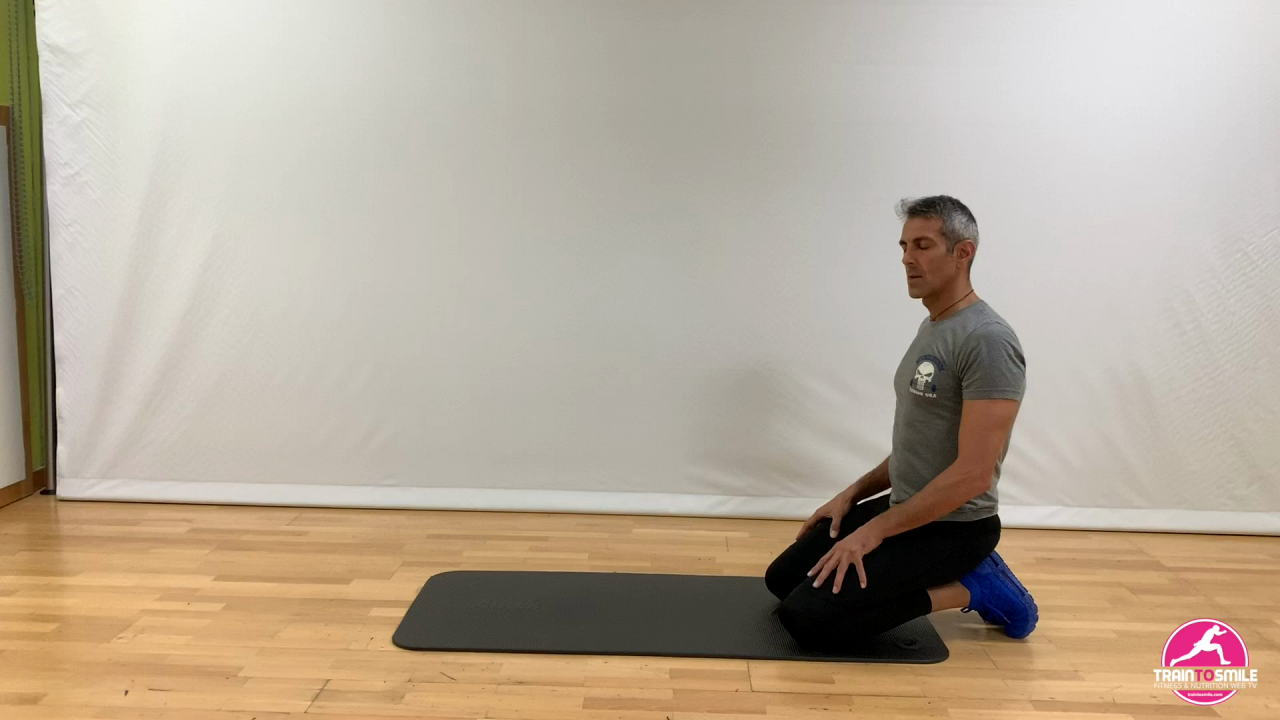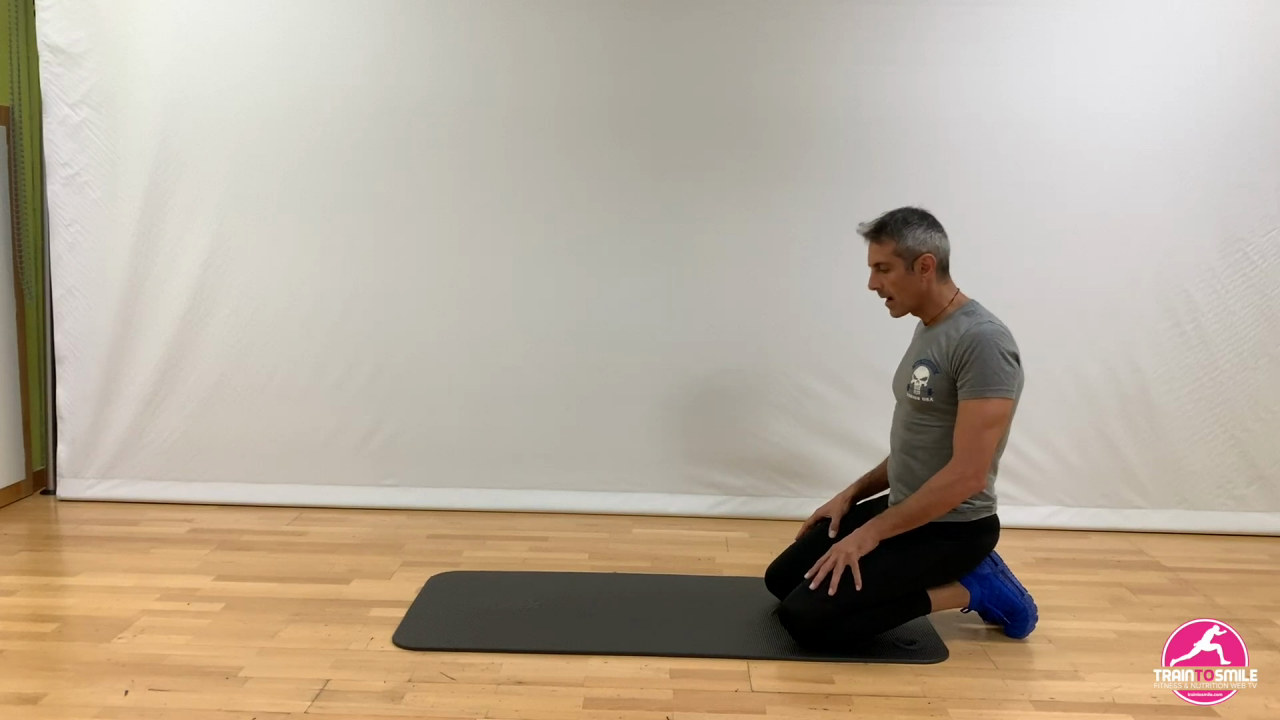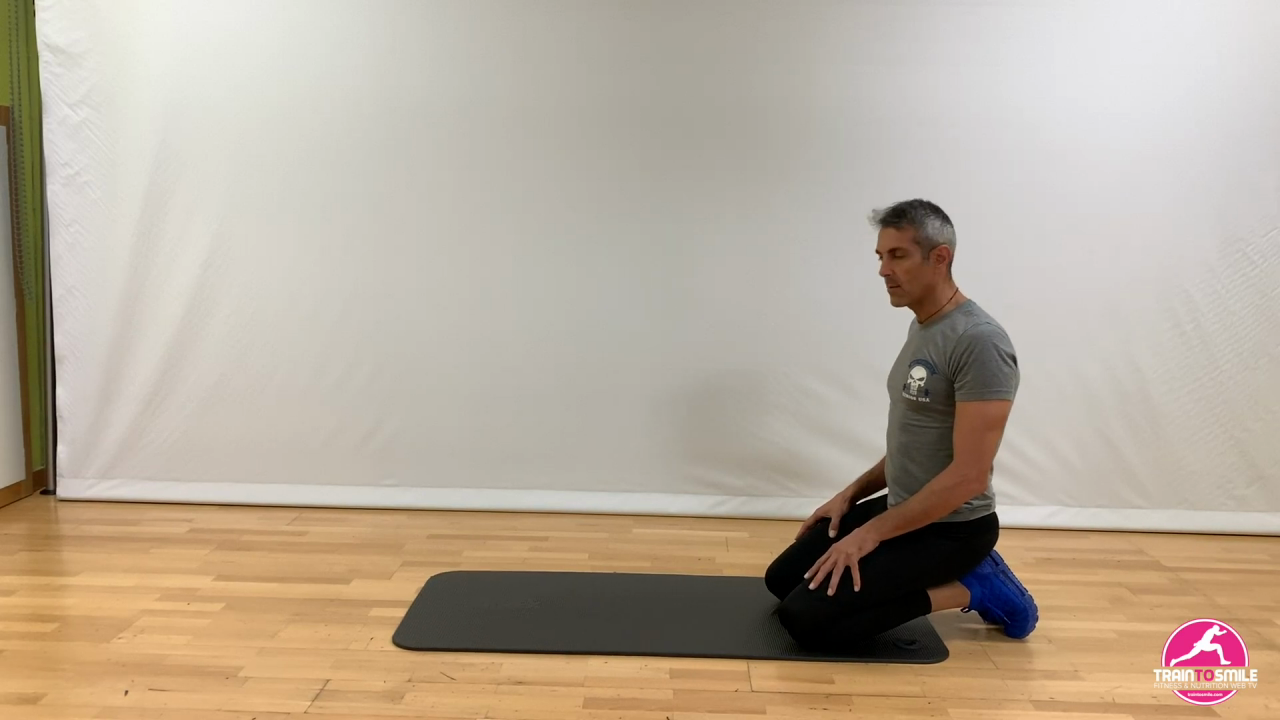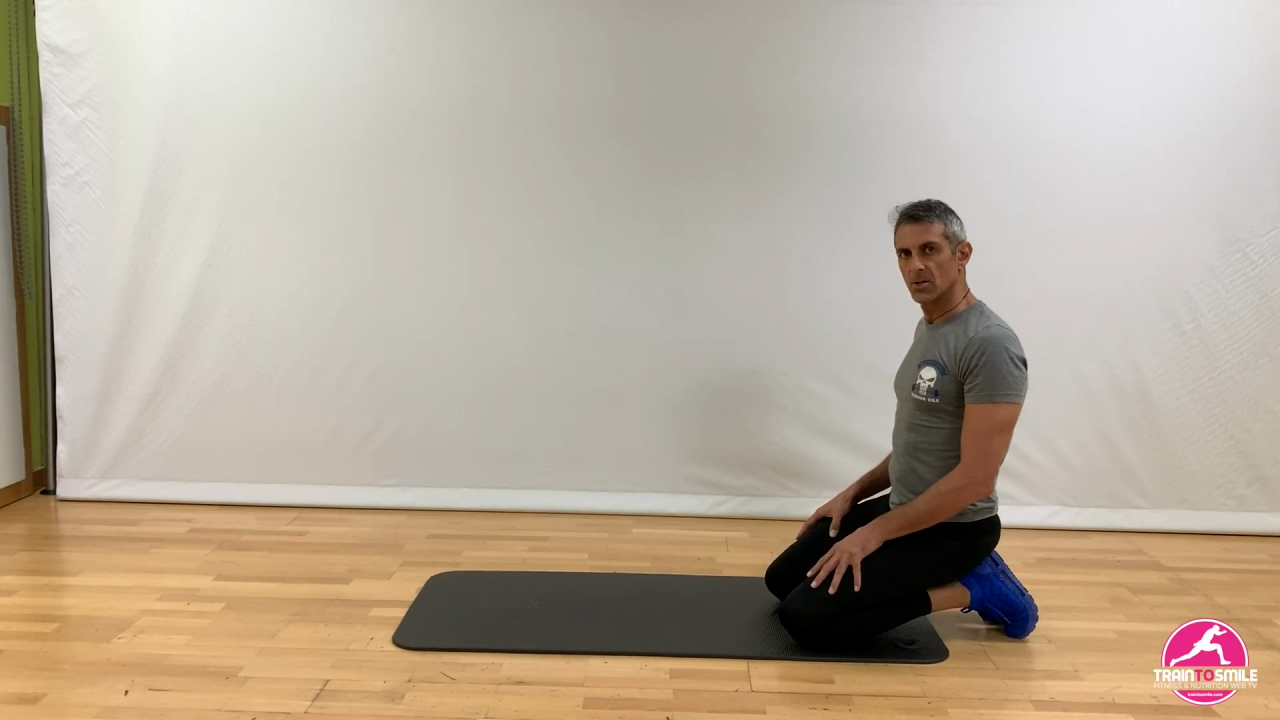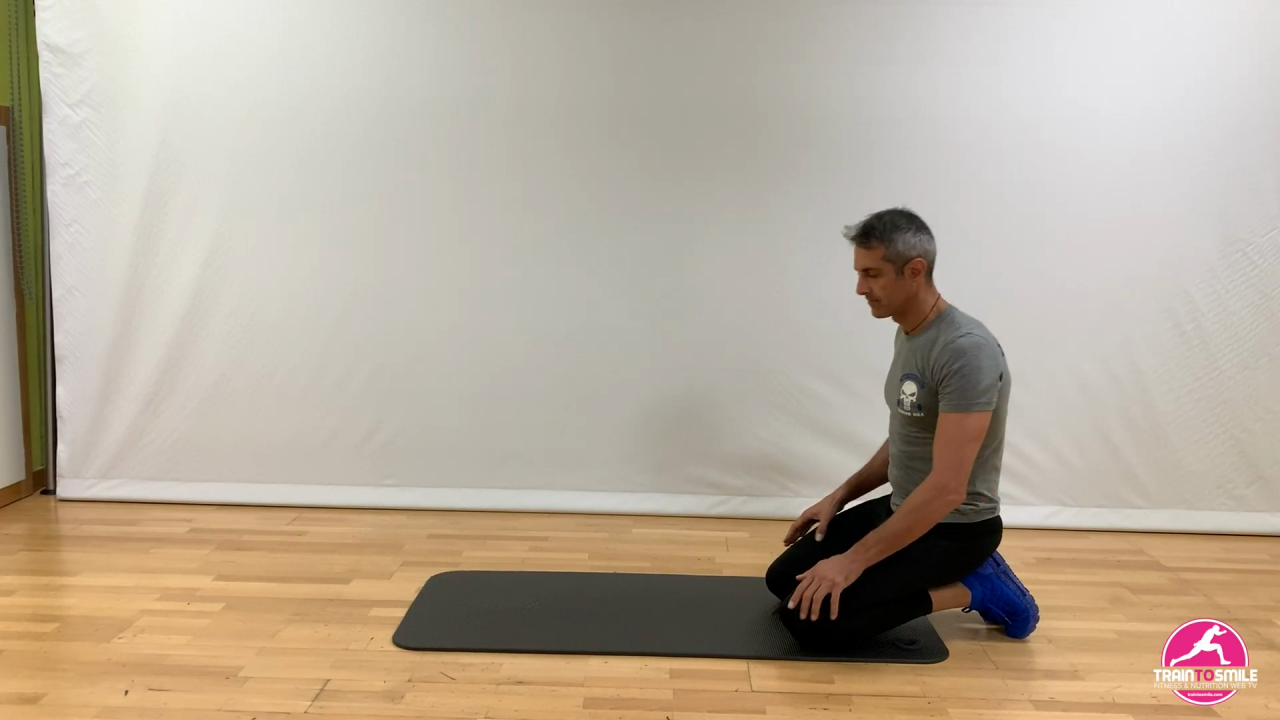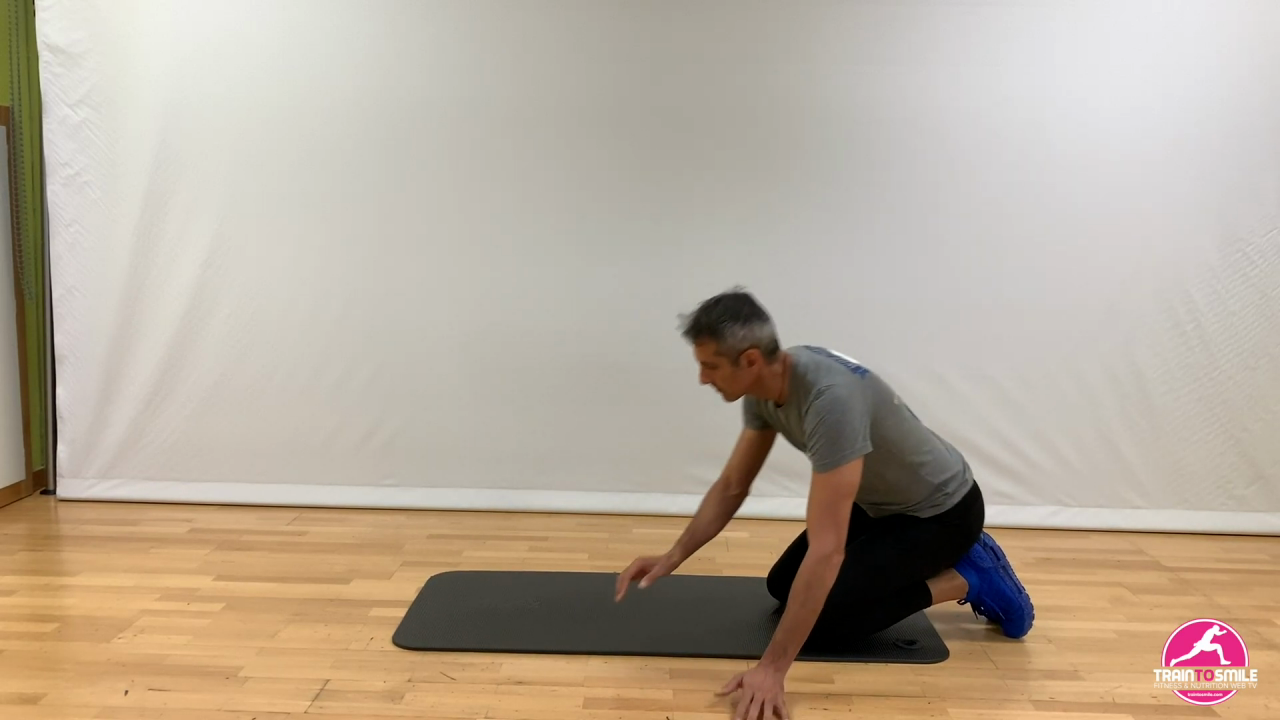
dt=0.4s
person 1, frame 1
left shoulder: (987, 341)
right shoulder: (932, 328)
left elbow: (973, 473)
left wrist: (875, 531)
right wrist: (852, 494)
left hip: (951, 528)
right hip: (908, 507)
left knee: (806, 618)
right knee: (784, 579)
left ankle: (970, 589)
right ankle: (960, 577)
person 1, frame 2
left shoulder: (982, 341)
right shoulder: (929, 330)
left elbow: (967, 473)
left wrist: (872, 533)
right wrist: (852, 494)
left hip: (950, 528)
right hip: (905, 506)
left knee: (804, 617)
right knee: (783, 579)
left ankle: (969, 589)
right ankle: (955, 576)
person 1, frame 3
left shoulder: (978, 343)
right shoulder: (922, 328)
left elbow: (969, 475)
left wrist: (871, 534)
right wrist: (850, 494)
left hip: (948, 528)
right hip: (902, 506)
left knee: (804, 616)
right knee: (783, 579)
left ankle: (970, 588)
right ankle: (957, 576)
person 1, frame 4
left shoulder: (989, 345)
right shoulder: (928, 328)
left elbow: (975, 477)
left wrist: (874, 534)
right wrist: (852, 494)
left hip: (951, 529)
right hip: (904, 507)
left knee: (805, 617)
right knee: (783, 579)
left ankle: (970, 590)
right ankle: (954, 579)
person 1, frame 5
left shoulder: (963, 351)
right shoulder: (908, 335)
left elbow: (947, 489)
left wrist: (853, 561)
right wrist: (838, 497)
left hip: (952, 529)
right hip: (907, 506)
left knee: (811, 619)
right knee: (784, 580)
left ankle: (970, 590)
right ankle: (949, 578)
person 1, frame 6
left shoulder: (830, 400)
right shoulder: (763, 387)
left elbow: (827, 547)
right elbow: (731, 485)
left wrist: (772, 668)
right wrist: (672, 559)
left hip: (939, 513)
right hip: (886, 499)
left knee: (827, 616)
right knee: (785, 585)
left ankle: (962, 581)
right ankle: (949, 561)
